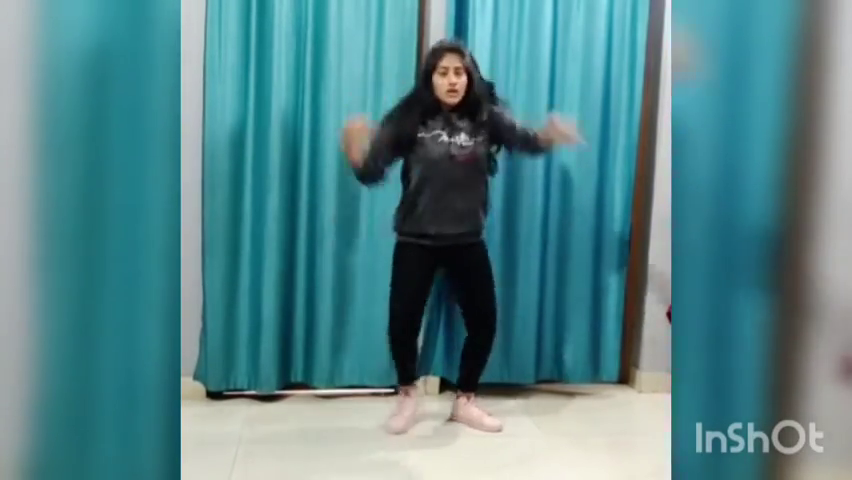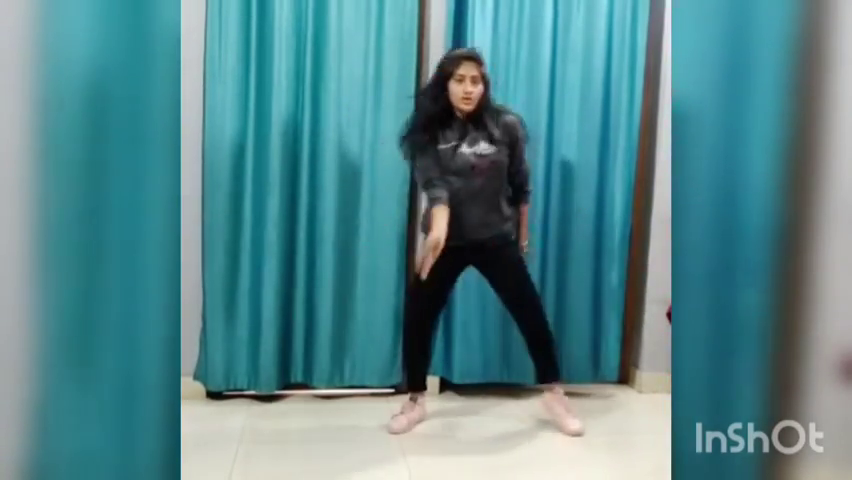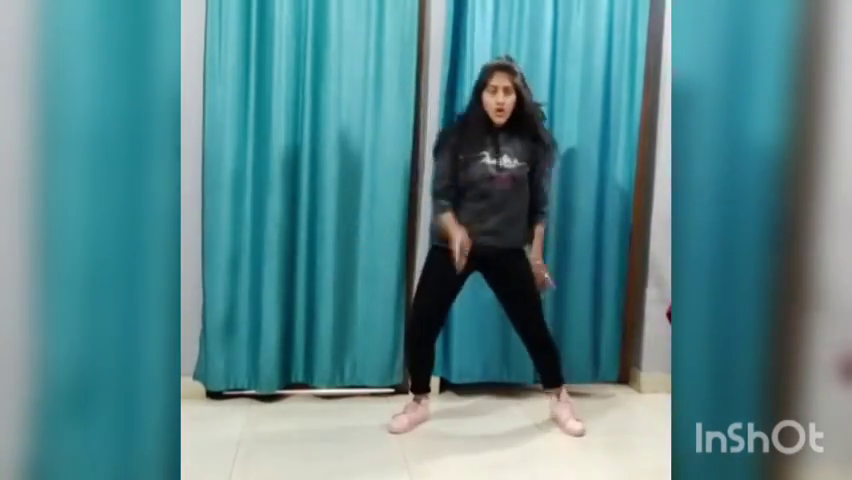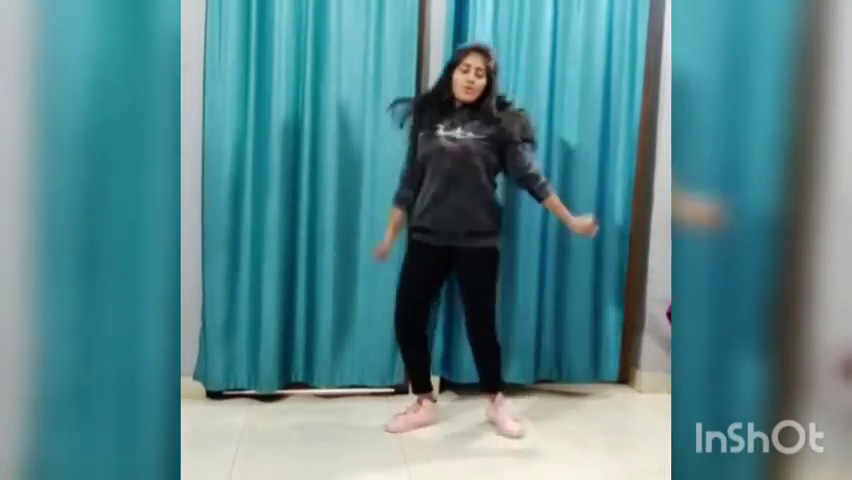
dt=0.3s
person 1, frame 1
left shoulder: (486, 117)
right shoulder: (408, 121)
left elbow: (528, 142)
right elbow: (371, 173)
left wrist: (553, 134)
right wrist: (356, 149)
left hip: (467, 241)
right hip: (416, 241)
left knee: (483, 323)
right knee: (403, 323)
left ankle: (465, 401)
right ankle: (407, 396)
person 1, frame 2
left shoulder: (505, 126)
right shoulder: (428, 131)
left elbow: (520, 186)
right elbow: (435, 188)
left wrist: (522, 234)
right wrist: (436, 231)
left hip: (498, 241)
right hip: (450, 240)
left knee: (533, 319)
right knee: (417, 321)
left ankle: (554, 396)
right ankle: (415, 402)
person 1, frame 3
left shoulder: (534, 141)
right shoulder: (458, 138)
left elbow: (539, 203)
right elbow: (441, 199)
left wrist: (536, 255)
right wrist: (455, 234)
left hip: (506, 251)
right hip: (453, 246)
left knee: (533, 327)
right knee: (421, 326)
left ankle: (559, 399)
right ankle: (419, 402)
person 1, frame 4
left shoulder: (499, 120)
right shoulder: (425, 114)
left elbow: (529, 174)
right elbow: (410, 181)
left wrist: (569, 217)
right wrist: (390, 235)
left hip: (478, 242)
right hip: (427, 239)
left knee: (481, 326)
right knee: (408, 320)
left ankle: (496, 401)
right ankle: (424, 402)
